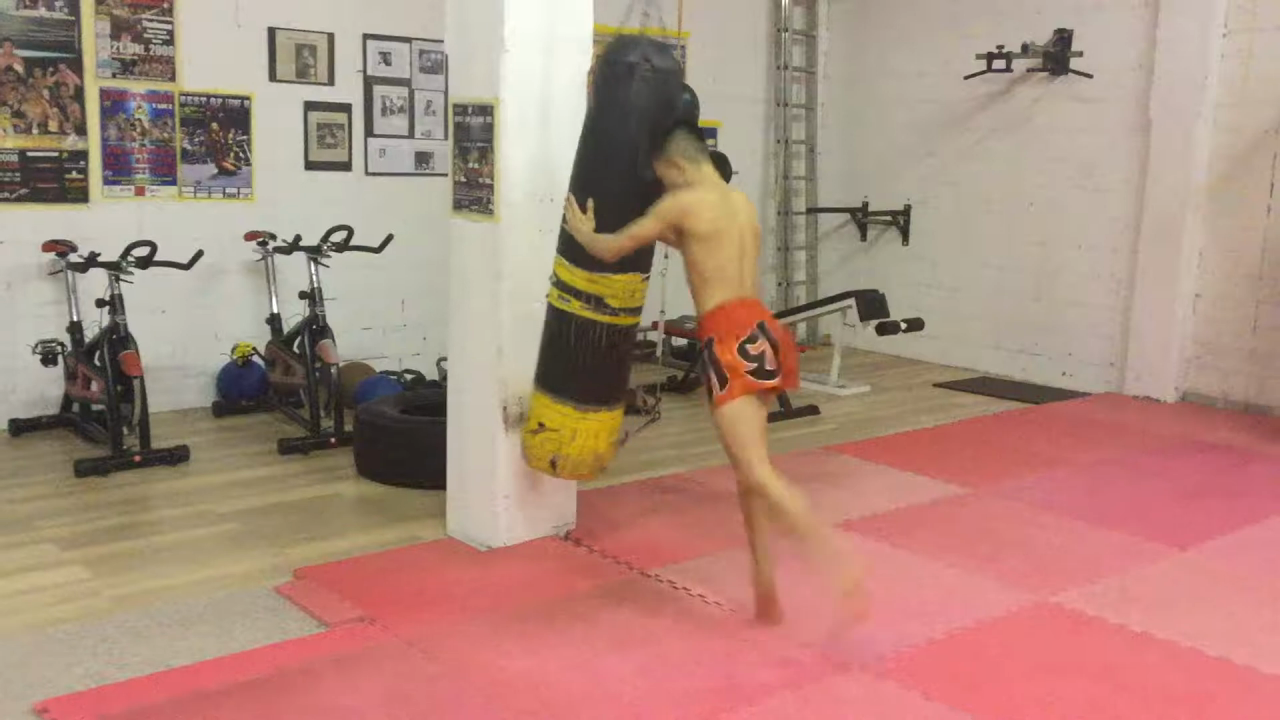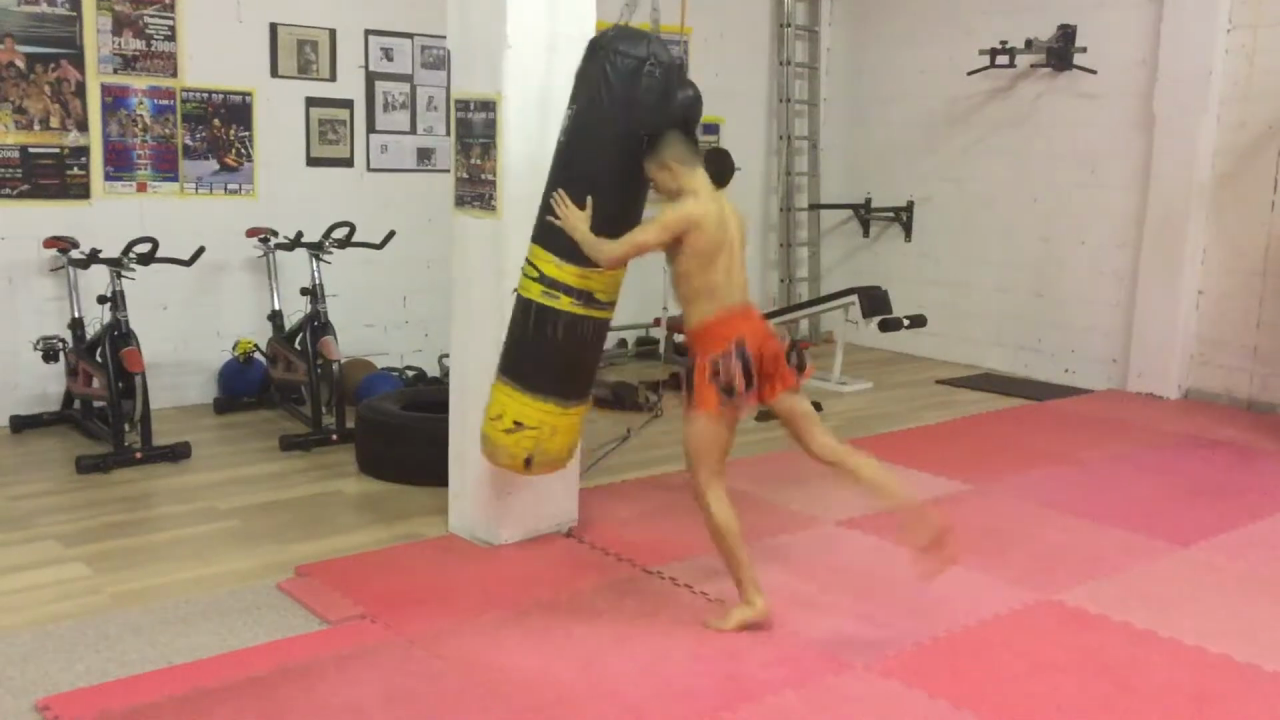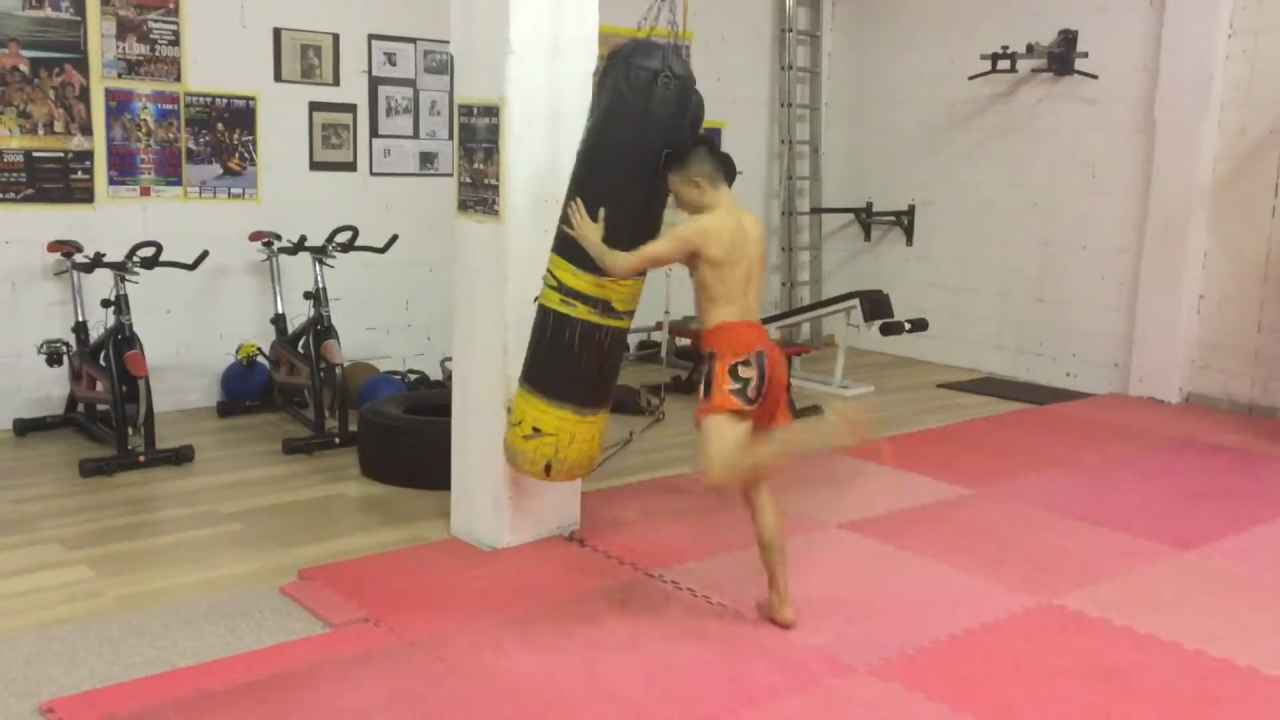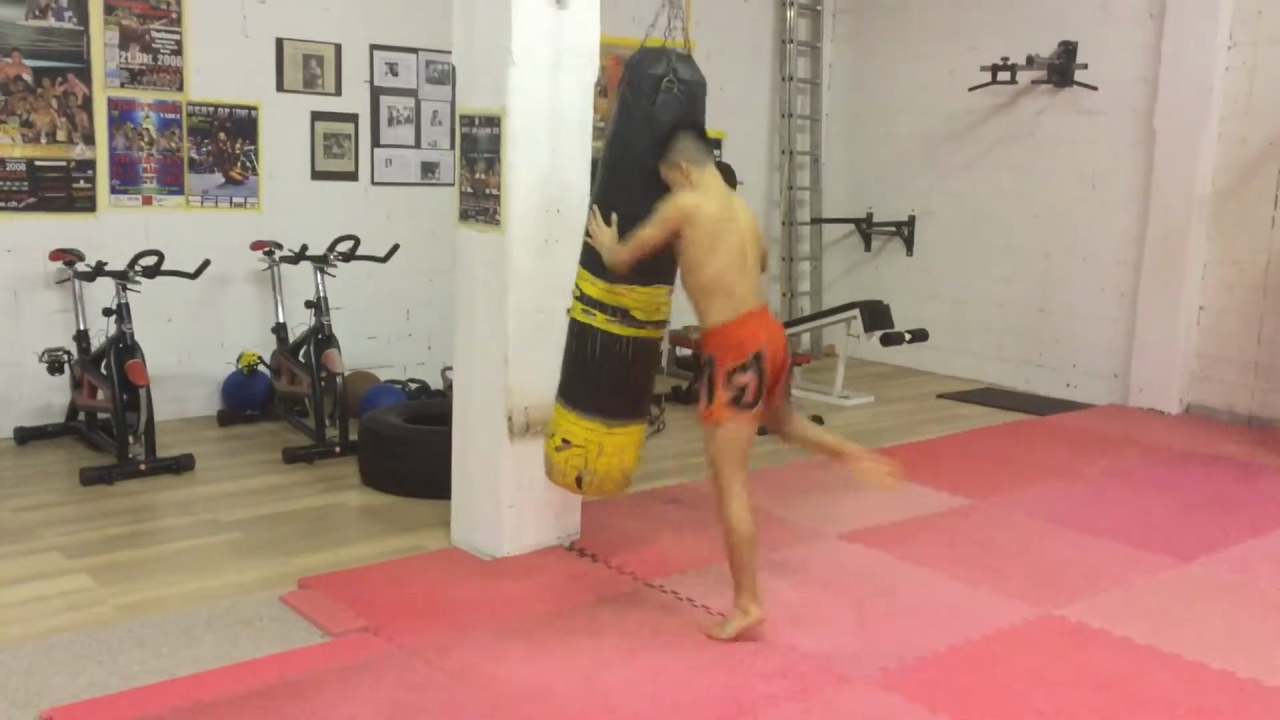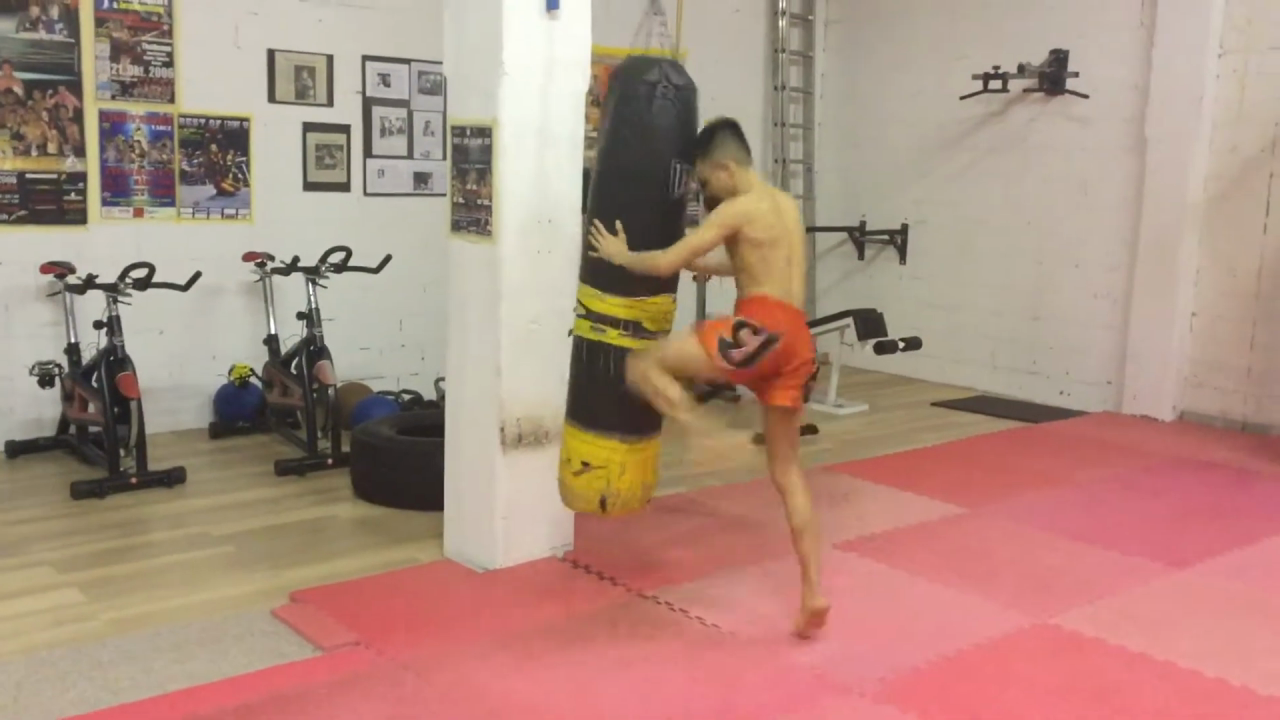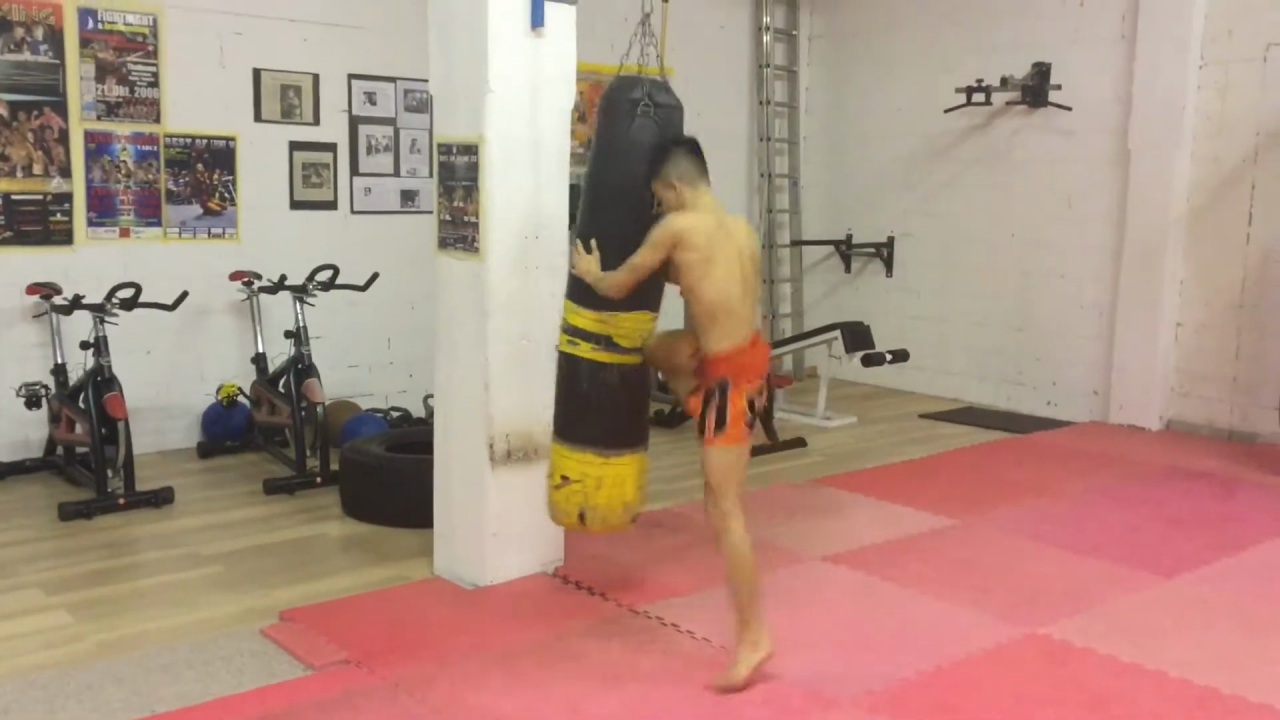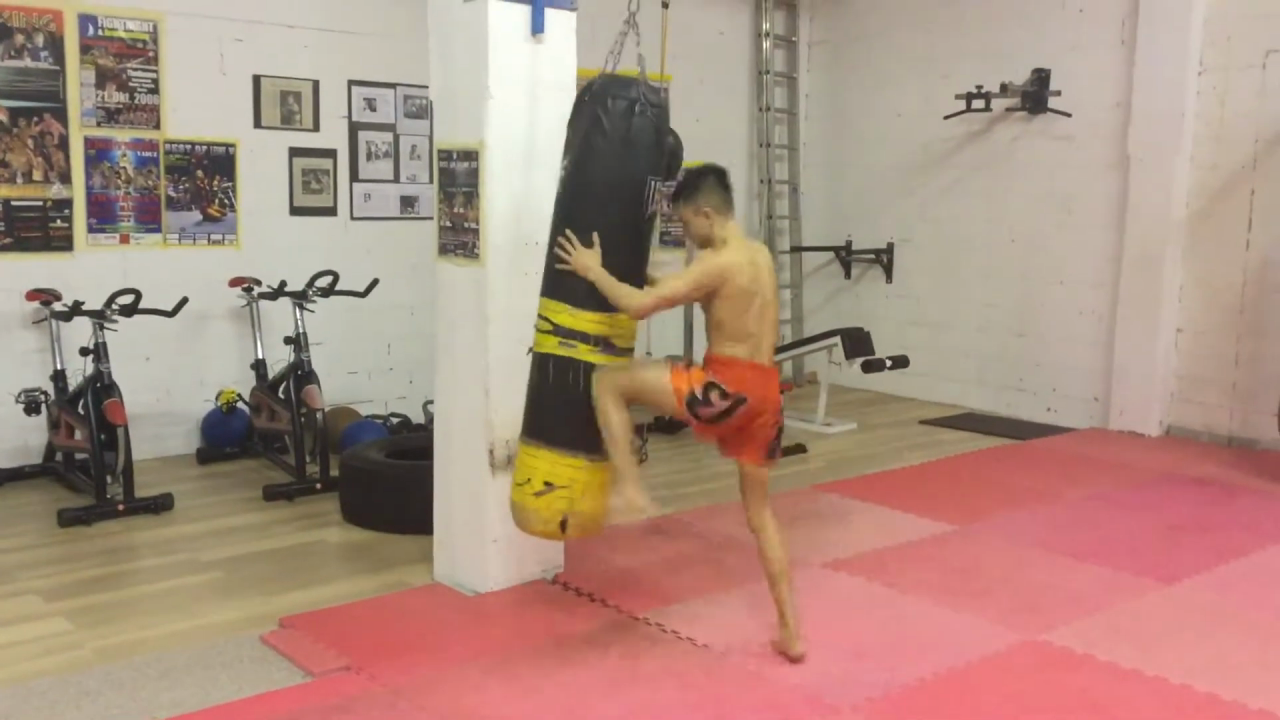
dt=0.7s
person 1, frame 1
left shoulder: (683, 203)
right shoulder: (742, 203)
left elbow: (610, 251)
left wrist: (582, 229)
right wrist: (667, 235)
left hip: (734, 338)
right hip: (760, 330)
left knee: (756, 471)
right knee: (751, 469)
left ankle: (840, 567)
right ankle: (764, 584)
person 1, frame 2
left shoulder: (686, 213)
right shoulder: (728, 210)
left elbow: (611, 255)
left wrist: (578, 230)
left hip: (718, 350)
right hip: (754, 334)
left knee: (705, 484)
right knee: (819, 442)
left ankle: (750, 598)
right ankle: (919, 518)
person 1, frame 3
left shoulder: (703, 227)
right shoulder: (752, 225)
left elbow: (621, 267)
left wrist: (592, 240)
right wrist: (663, 249)
left hip: (734, 355)
right hip: (763, 351)
left knee: (719, 472)
right knee: (747, 477)
left ankle: (828, 429)
right ankle: (779, 599)
person 1, frame 4
left shoulder: (682, 208)
right shoulder: (744, 211)
left elbow: (619, 261)
left wrist: (603, 239)
left hip: (733, 350)
right hip: (763, 332)
left knee: (728, 483)
right knee: (775, 420)
left ankle: (746, 606)
right ankle: (853, 454)
person 1, frame 5
left shoulder: (736, 209)
right shoulder: (788, 206)
left elbow: (665, 263)
left wrist: (619, 255)
right wrist: (696, 260)
left hip: (757, 330)
right hip: (794, 339)
left knee: (639, 366)
right knee: (786, 472)
right ankle: (813, 591)
person 1, frame 6
left shoulder: (678, 227)
right shoulder: (743, 229)
left elbow: (616, 287)
left wrist: (589, 270)
left hip: (731, 374)
right hip: (752, 353)
left knee: (723, 510)
right knee: (658, 346)
left ankle: (753, 639)
person 1, frame 7
left shoulder: (717, 262)
right shoulder: (759, 255)
left elbow: (640, 305)
left wrist: (595, 271)
right wrist: (661, 285)
left hip: (725, 386)
right hip: (764, 394)
left knee: (605, 381)
right knee: (759, 514)
left ankle: (631, 490)
right ankle: (790, 632)
